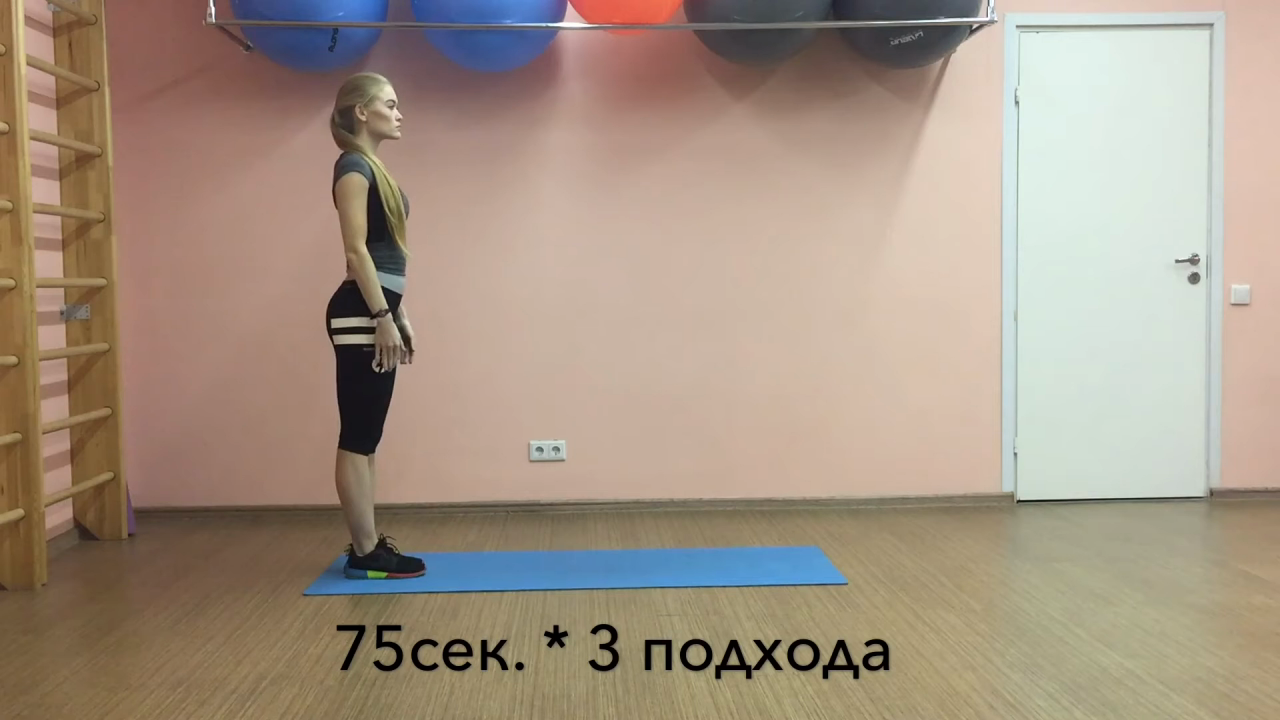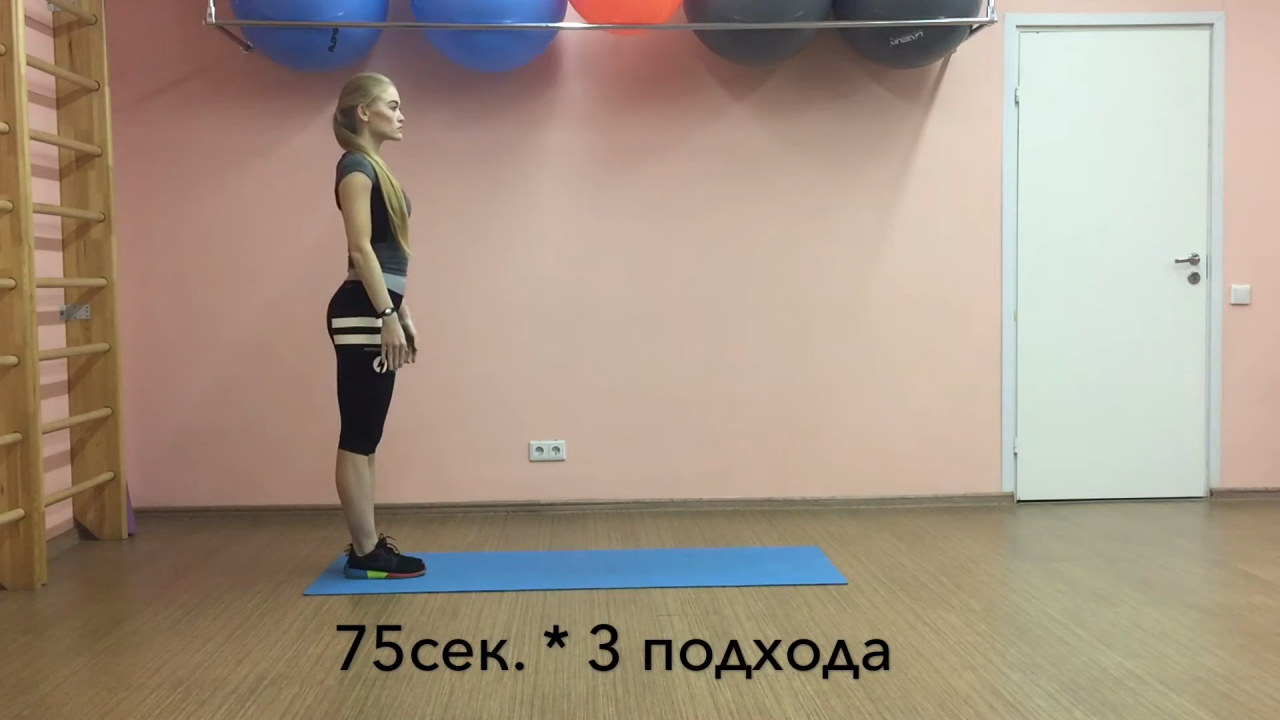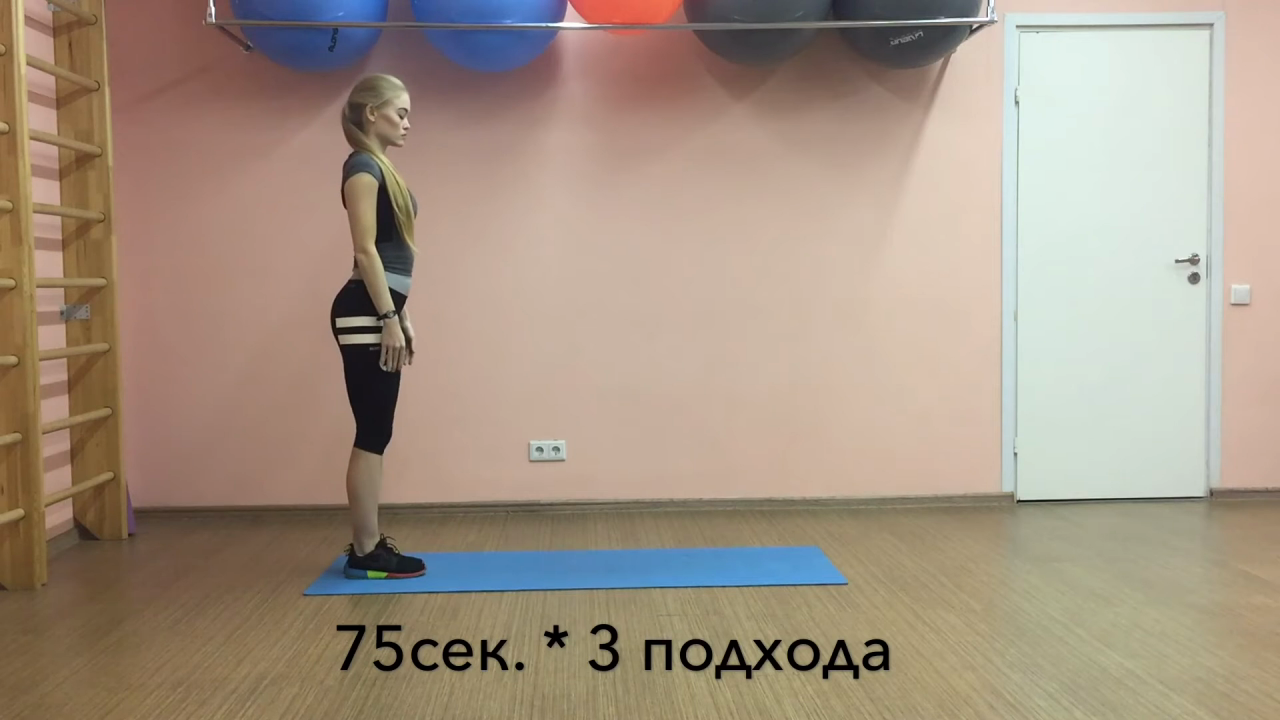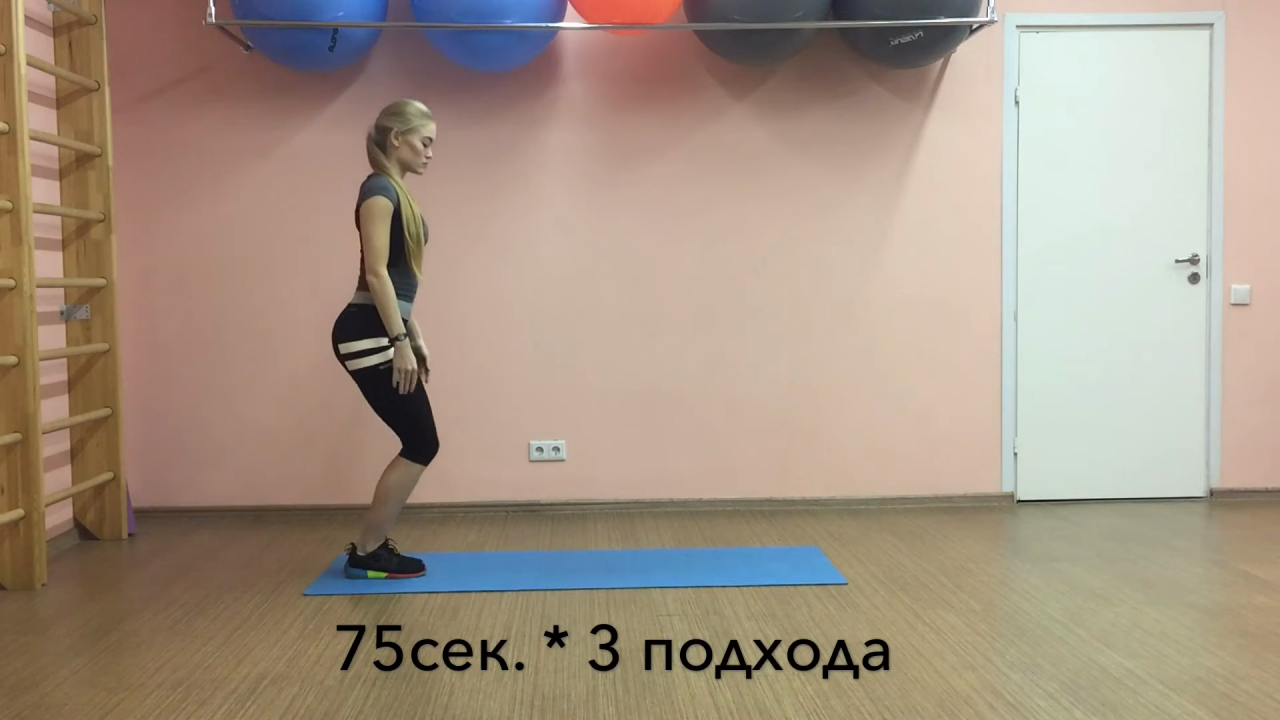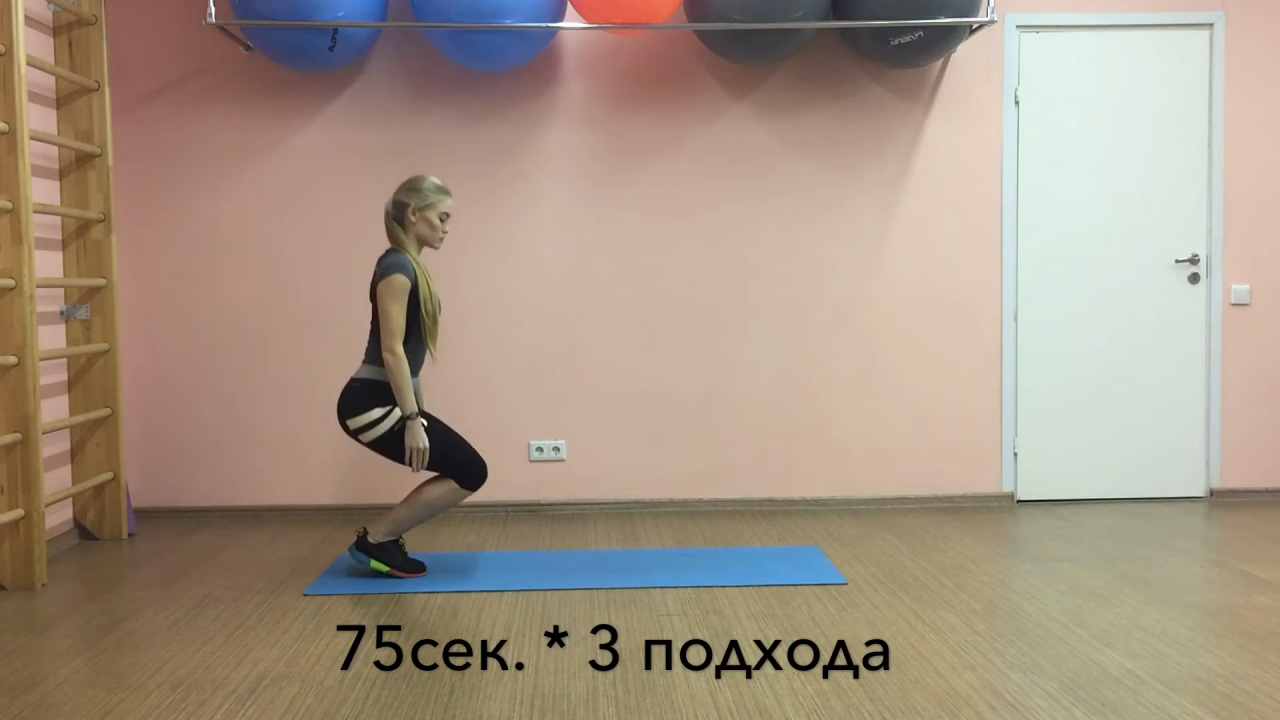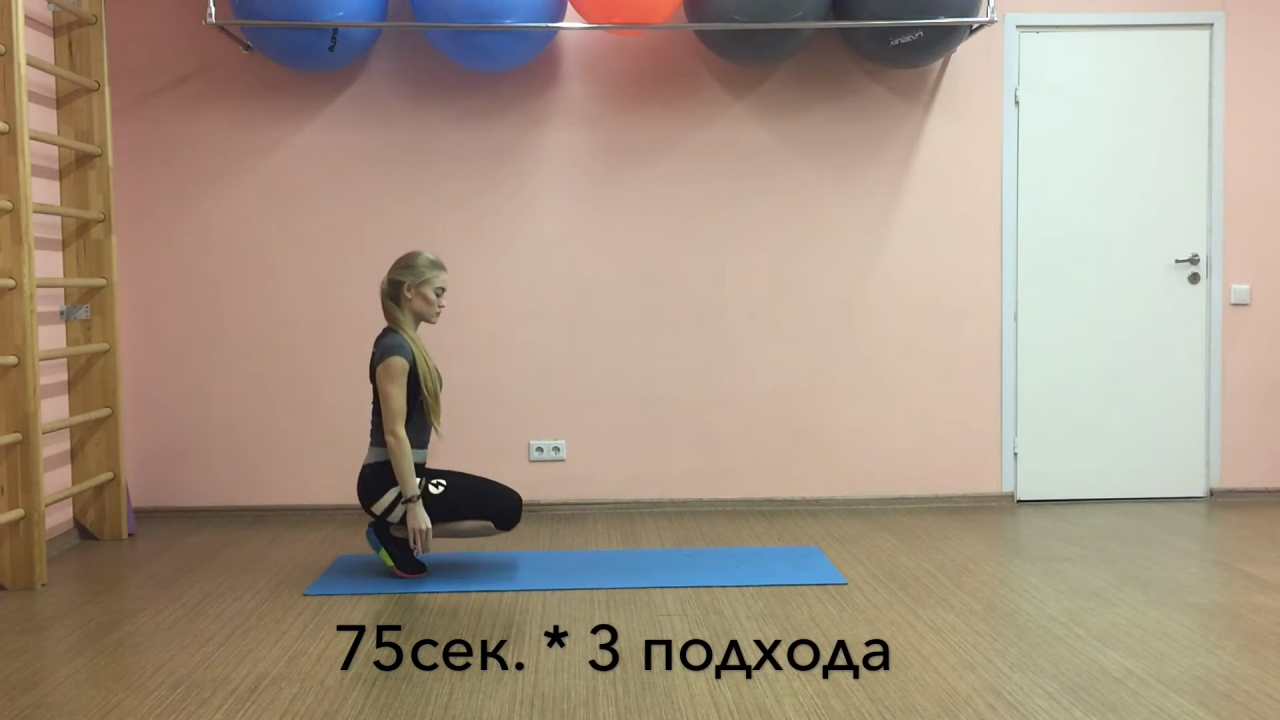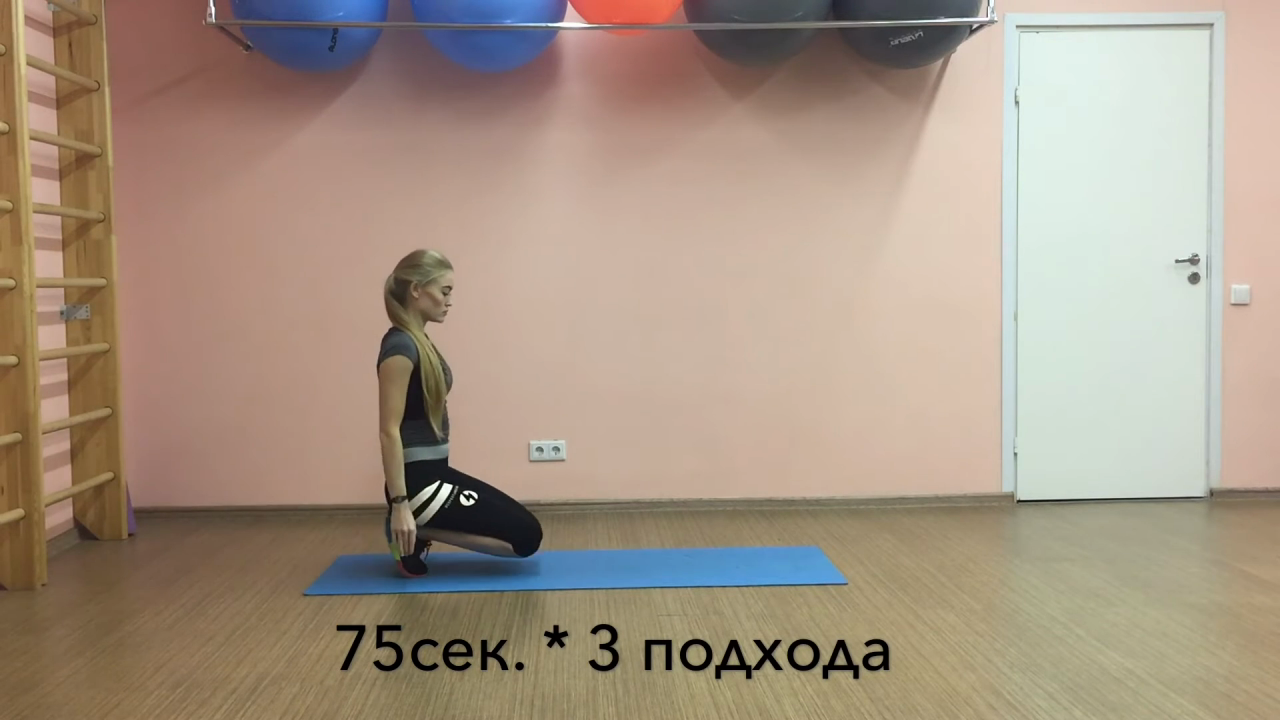
dt=0.3s
person 1, frame 1
left shoulder: (372, 168)
right shoulder: (353, 167)
right elbow: (356, 251)
left wrist: (400, 317)
right wrist: (382, 319)
left hip: (377, 310)
right hip: (361, 314)
left knee: (366, 437)
right knee: (358, 438)
left ankle: (368, 546)
right ankle: (365, 554)
person 1, frame 2
left shoulder: (373, 168)
right shoulder: (356, 167)
right elbow: (361, 250)
left wrist: (403, 316)
right wrist: (388, 317)
left hip: (376, 310)
right hip: (362, 313)
left knee: (366, 437)
right knee: (358, 438)
left ankle: (368, 546)
right ankle: (365, 553)
person 1, frame 3
left shoulder: (379, 167)
right shoulder: (362, 167)
right elbow: (366, 250)
left wrist: (401, 317)
right wrist: (389, 319)
left hip: (379, 310)
right hip: (365, 313)
left knee: (375, 436)
right knee: (373, 436)
left ankle: (369, 546)
right ankle: (365, 554)
person 1, frame 4
left shoulder: (395, 192)
right shoulder: (379, 190)
right elbow: (377, 274)
left wrist: (414, 335)
right wrist: (401, 344)
left hip: (378, 333)
right hip: (366, 335)
left knee: (419, 445)
right knee: (422, 444)
left ankle: (372, 547)
right ankle: (366, 554)
person 1, frame 5
left shoulder: (408, 264)
right shoulder: (397, 267)
right elbow: (391, 351)
left wrist: (416, 412)
right wrist: (413, 421)
left hip: (382, 399)
right hip: (371, 401)
left knee: (463, 470)
right knee: (470, 472)
left ankle: (382, 538)
right ankle: (375, 540)
person 1, frame 6
left shoulder: (406, 342)
right shoulder: (394, 348)
right elbow: (394, 431)
left wrist: (415, 491)
right wrist: (413, 504)
left hip: (405, 474)
right hip: (387, 481)
left knee: (506, 503)
right knee: (506, 508)
left ankle: (399, 531)
right ankle: (398, 532)
person 1, frame 7
left shoulder: (417, 341)
right shoulder: (400, 347)
right elbow: (390, 431)
right wrist: (400, 505)
left hip: (435, 472)
right hip: (419, 480)
left knee: (523, 528)
right knee: (526, 537)
left ankle: (419, 529)
right ankle: (414, 531)
